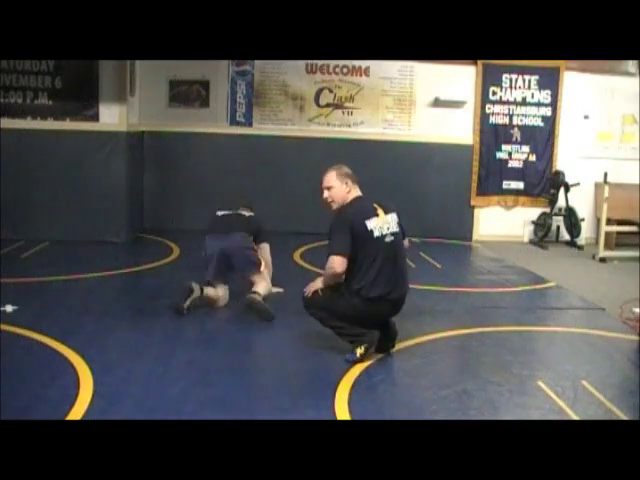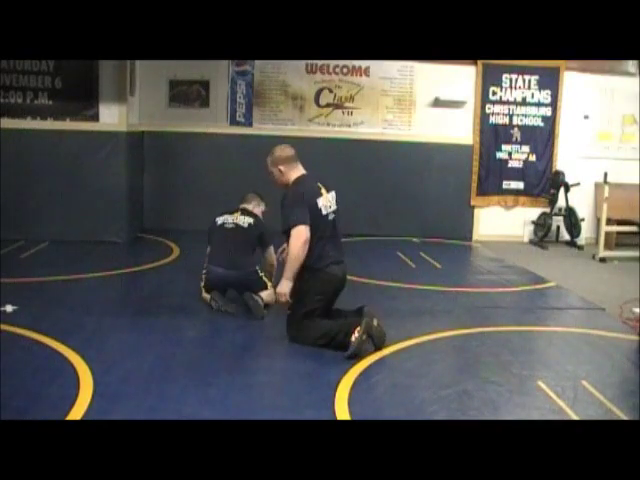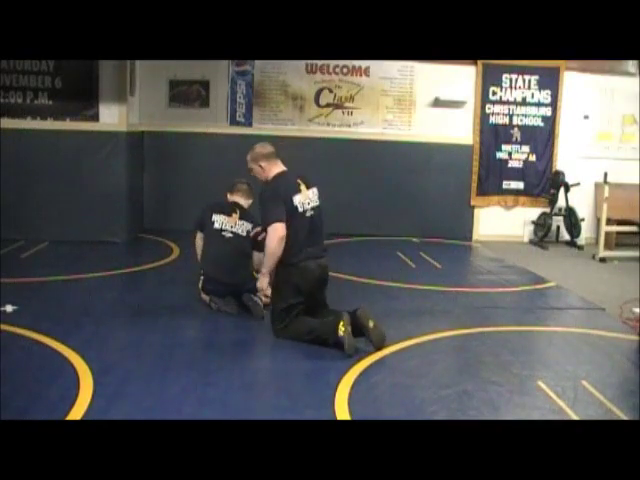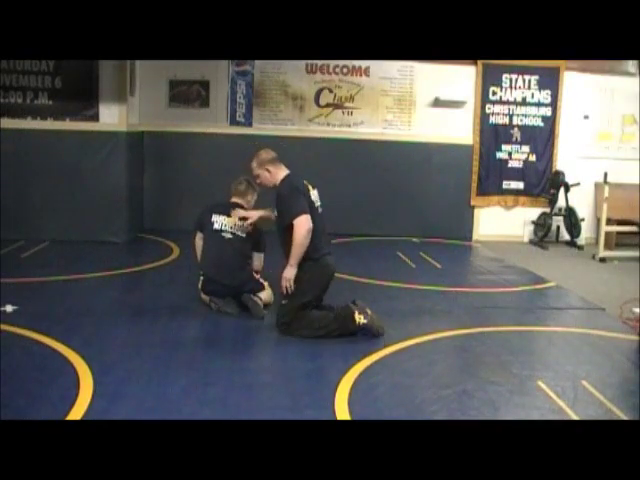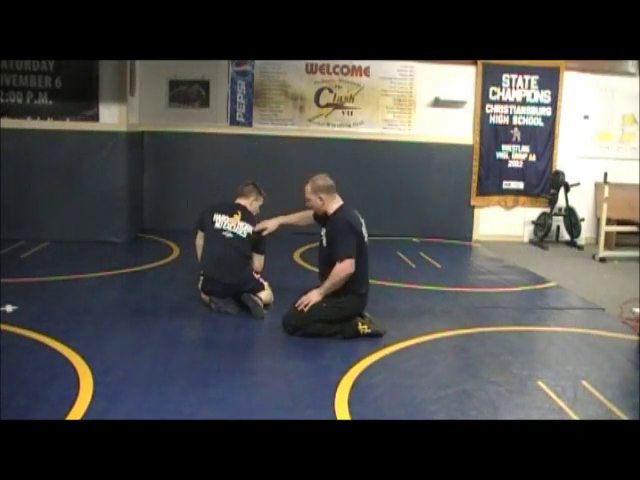
dt=1s
person 1, frame 1
left shoulder: (344, 216)
right shoulder: (386, 210)
left elbow: (337, 267)
right elbow: (404, 244)
left wrist: (322, 282)
left hip: (370, 300)
right hip: (396, 299)
left knee: (312, 297)
left ankle: (363, 337)
right ankle: (383, 330)
person 1, frame 2
left shoulder: (294, 195)
right shoulder: (319, 186)
left elbow: (302, 238)
left wrist: (287, 280)
right wrist: (291, 244)
left hip: (317, 273)
right hip: (336, 268)
left knee: (298, 329)
right knee: (320, 315)
left ankle: (351, 331)
right ankle: (360, 318)
person 1, frame 3
left shoulder: (271, 191)
right shoulder: (305, 182)
left elbow: (278, 234)
left wrist: (265, 273)
left hip: (295, 269)
right hip: (319, 263)
left knee: (283, 325)
right knee: (318, 311)
left ankle: (334, 329)
right ankle: (355, 320)
person 1, frame 4
left shoulder: (287, 189)
right shoulder: (296, 183)
left elbow: (304, 226)
left wrist: (291, 266)
right wrist: (261, 214)
left hip: (312, 266)
right hip: (321, 262)
left knee: (286, 322)
right knee: (304, 309)
left ankle: (350, 319)
right ankle: (352, 312)
person 1, frame 5
left shoulder: (342, 223)
right shoulder: (339, 213)
left elbow: (346, 268)
right elbow: (311, 215)
left wrist: (320, 292)
right wrist: (279, 220)
left hip: (347, 297)
right hip: (346, 292)
left knee: (292, 322)
right knee: (297, 309)
left ankle: (354, 326)
right ankle: (351, 316)
person 2, frame 1
left shoulder: (217, 216)
right shoulder: (254, 219)
right elbow: (266, 257)
right wrist: (268, 284)
left hip: (212, 243)
right hip: (240, 242)
left knee: (220, 298)
right knee: (264, 282)
left ankle: (198, 291)
right ankle: (256, 296)
person 2, frame 2
left shoulder: (219, 218)
right shoulder: (258, 222)
left elbow: (209, 252)
right elbow: (271, 261)
right wrist: (271, 277)
left hip: (214, 270)
right hip: (244, 270)
left knee: (206, 293)
right knee: (269, 294)
left ankle: (215, 299)
right ankle: (257, 299)
person 2, frame 3
left shoulder: (210, 210)
right shoulder: (253, 222)
left elbow: (199, 240)
right elbow: (257, 263)
left hip: (211, 278)
right hip: (242, 281)
left knee: (205, 293)
right knee: (267, 294)
left ankle: (216, 300)
right ankle: (255, 299)
person 2, frame 4
left shoulder: (209, 211)
right shoulder: (253, 224)
left elbow: (199, 240)
right elbow: (257, 265)
left hip: (211, 281)
right hip: (242, 282)
left knee: (204, 293)
right knee: (267, 295)
left ankle: (217, 301)
right ankle: (255, 300)
person 2, frame 5
left shoulder: (211, 211)
right shoulder: (254, 225)
left elbow: (199, 240)
right elbow: (258, 267)
left hip: (211, 280)
right hip: (241, 282)
left knee: (204, 292)
right knee: (267, 294)
left ankle: (217, 301)
right ankle: (254, 299)
